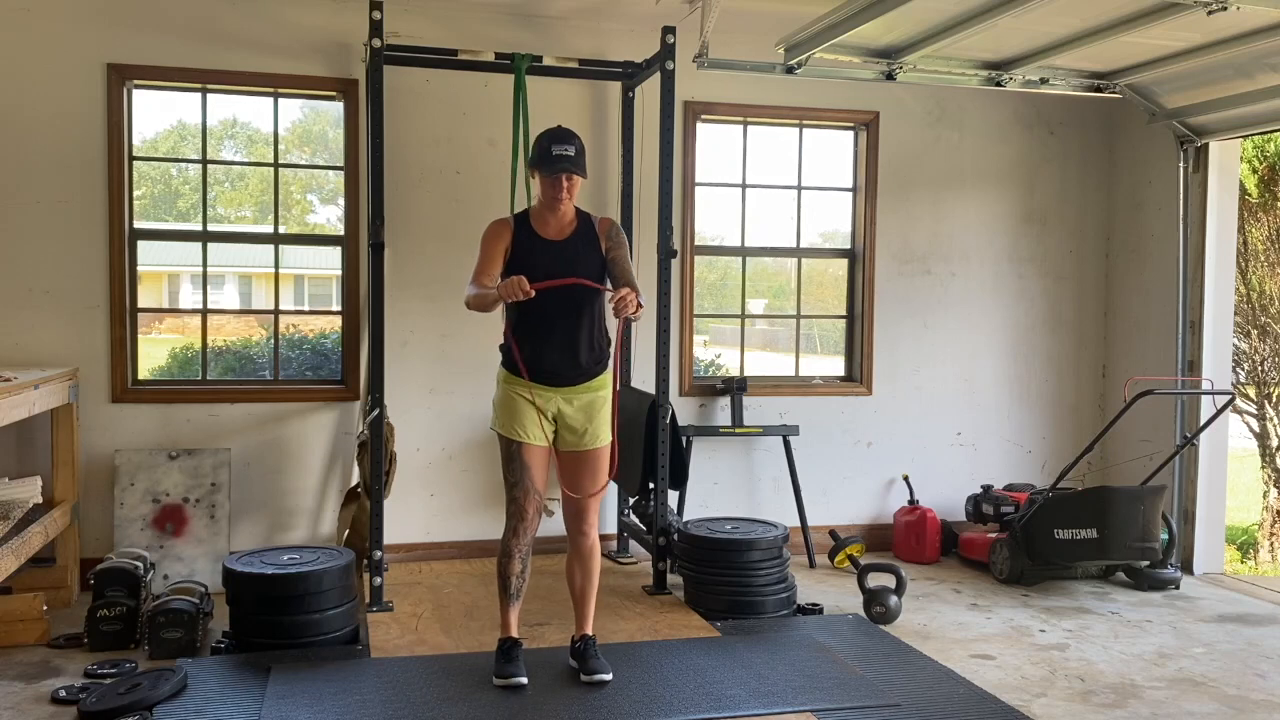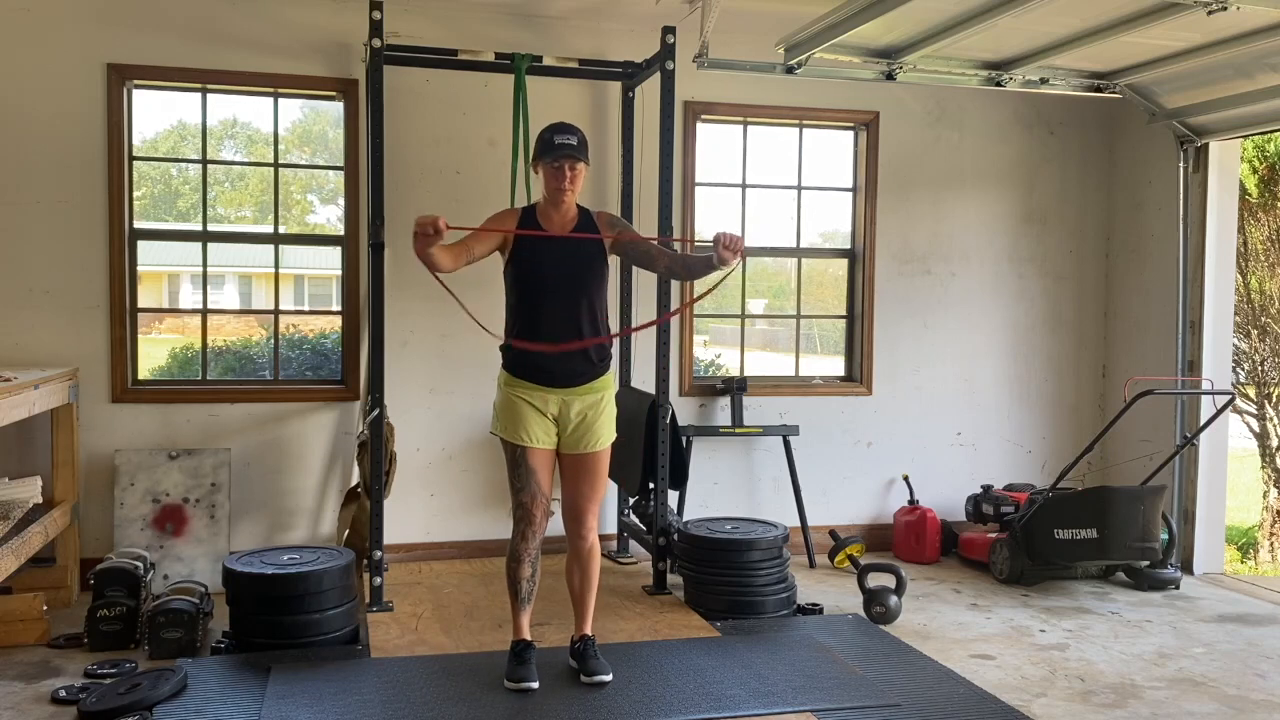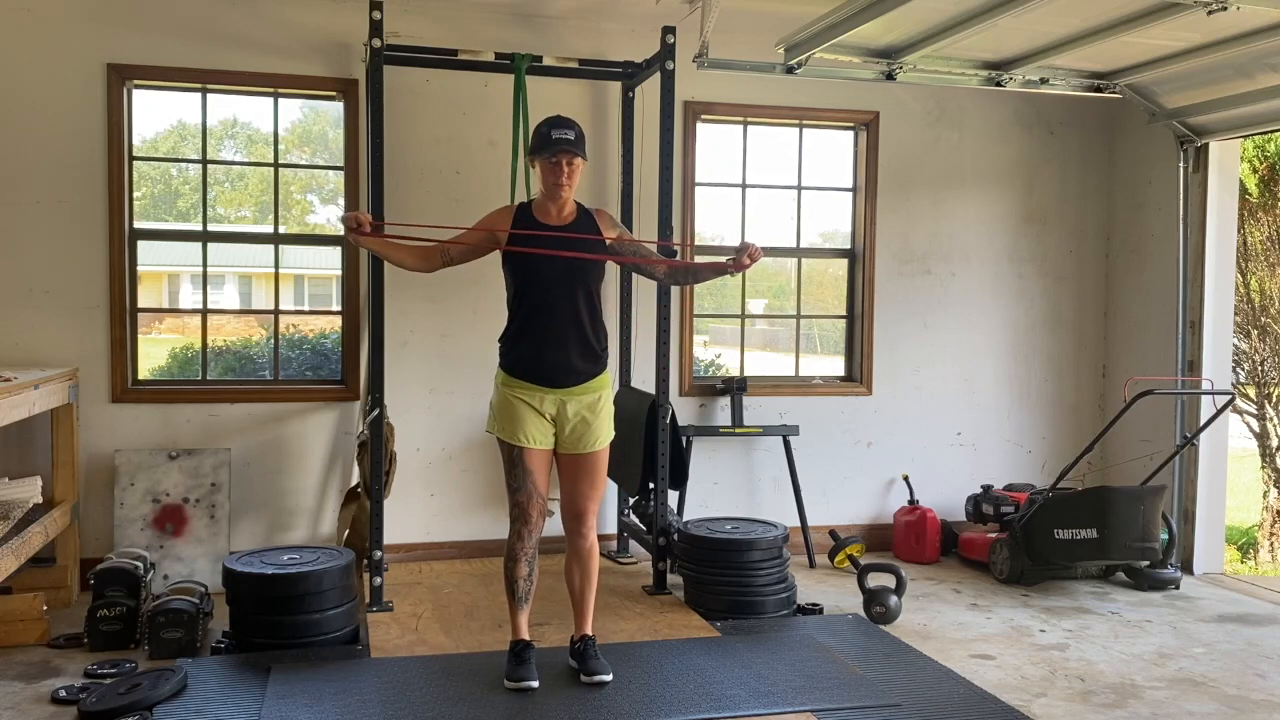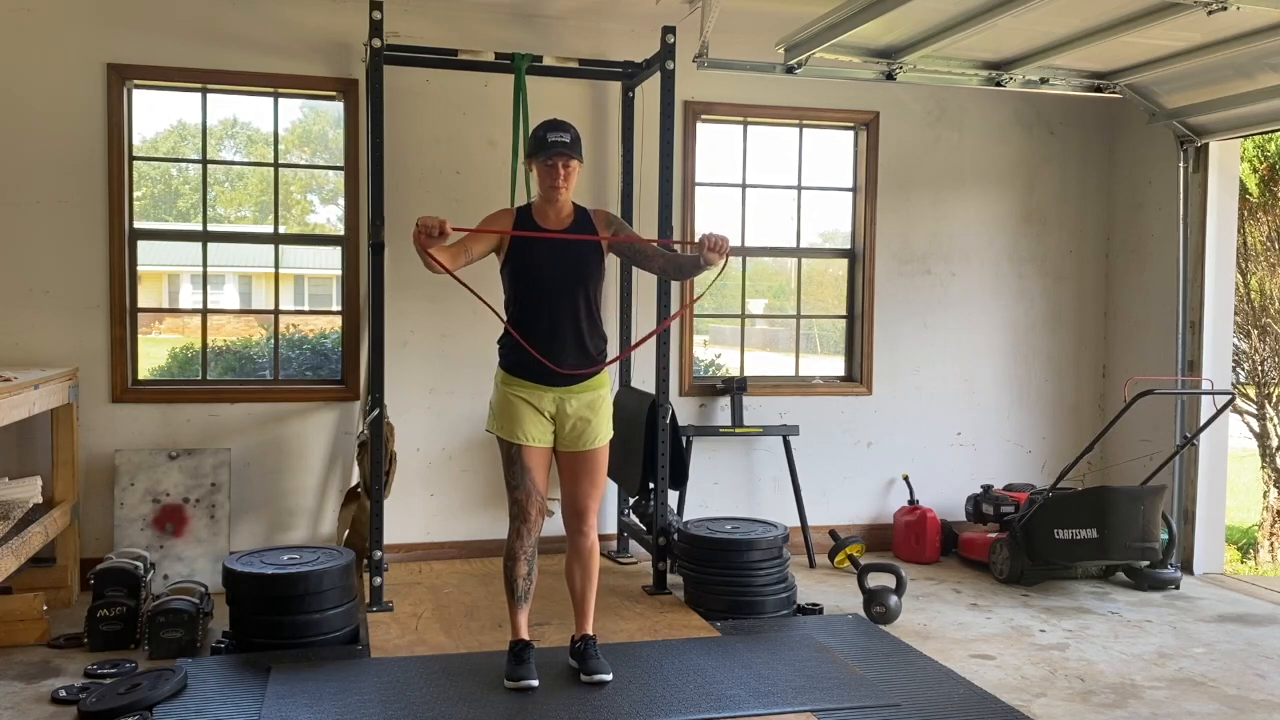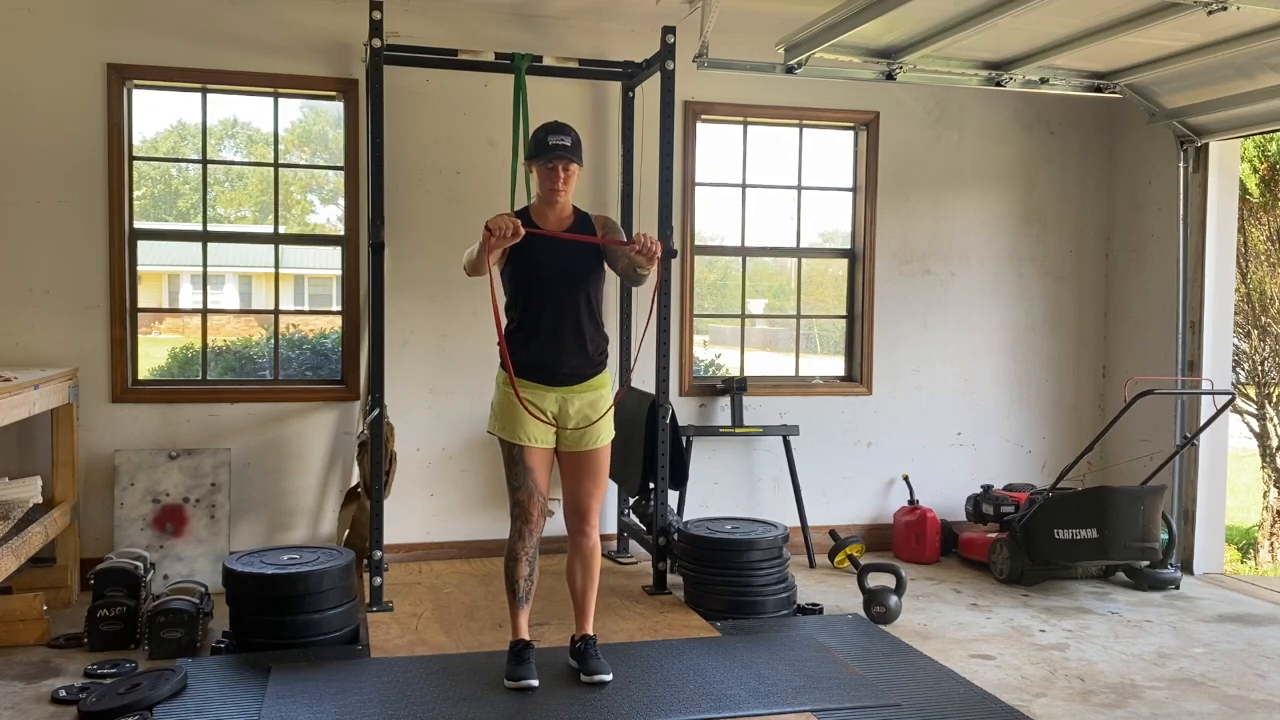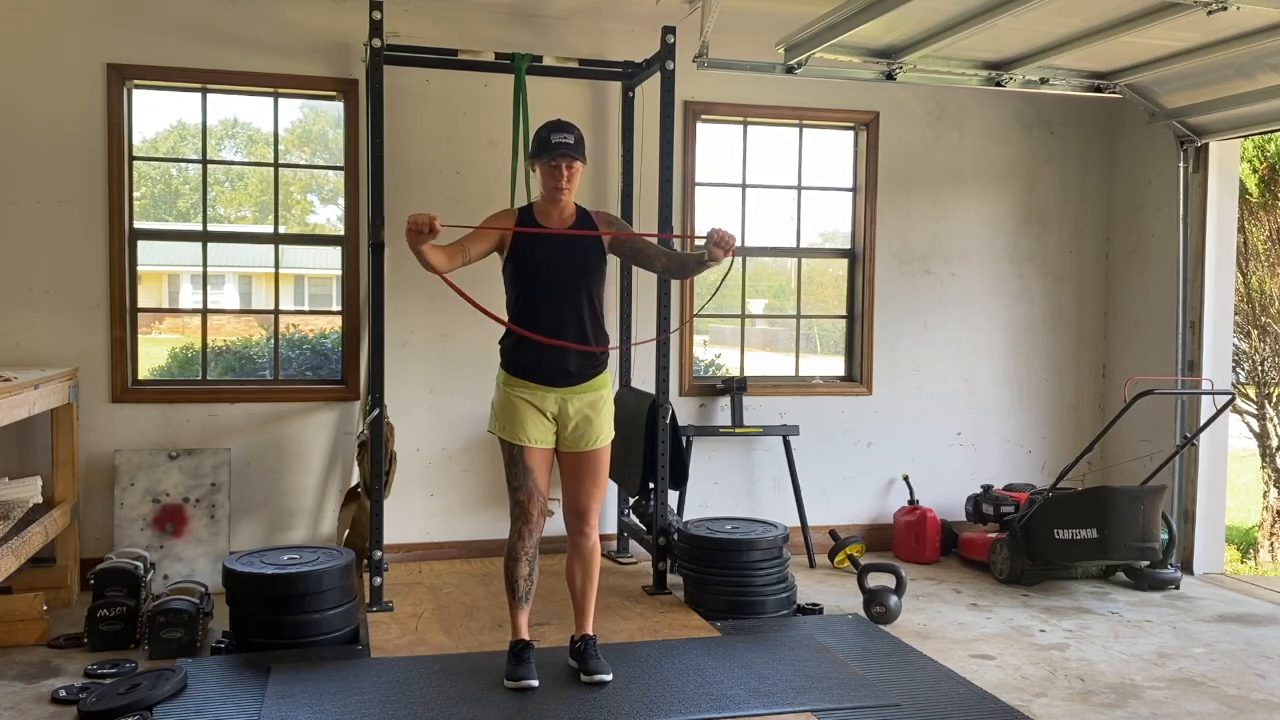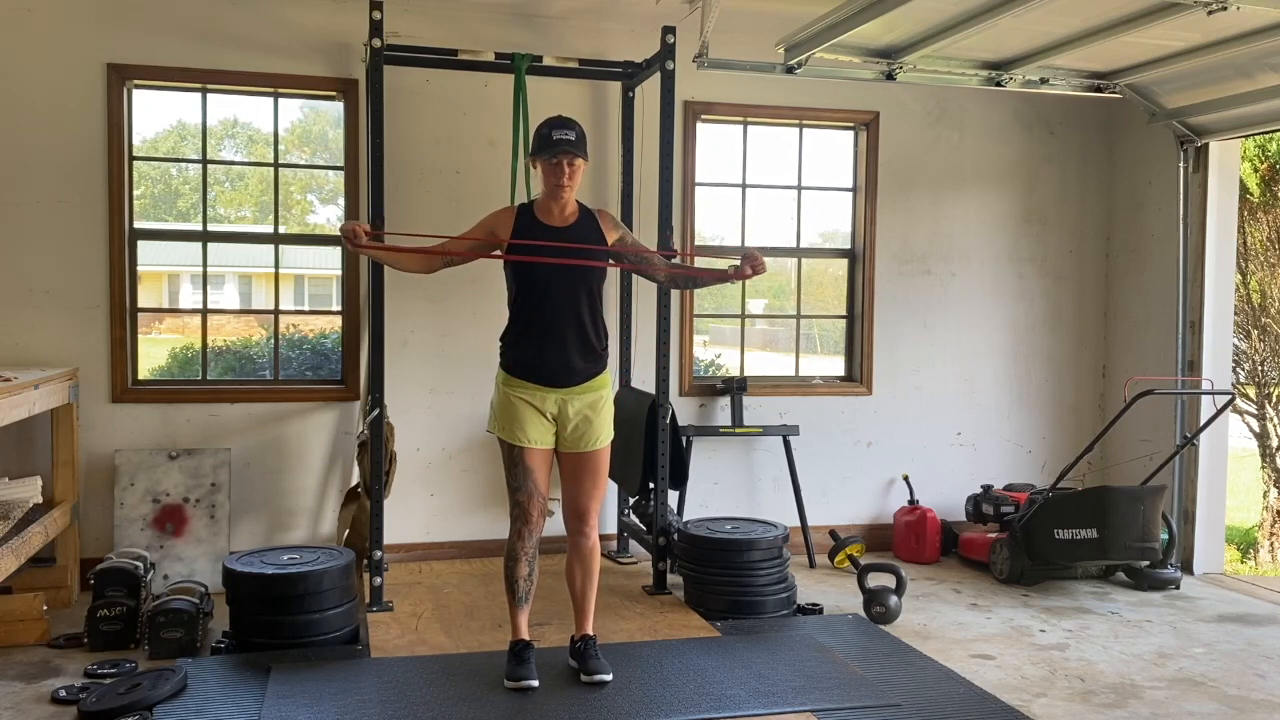
dt=0.7s
person 1, frame 1
left shoulder: (605, 231)
right shoulder: (505, 231)
left elbow: (627, 287)
right elbow: (473, 294)
left wrist: (630, 301)
right wrist: (500, 291)
left hip: (589, 391)
right hip: (524, 389)
left knee: (585, 523)
right knee: (522, 518)
left ankle: (584, 638)
right ankle: (509, 641)
person 1, frame 2
left shoulder: (605, 228)
right shoulder: (510, 224)
left elbow: (668, 262)
right elbow: (446, 261)
left wrist: (716, 259)
right wrist: (426, 242)
left hip: (591, 392)
right hip: (526, 392)
left knee: (584, 525)
right knee: (529, 521)
left ankle: (584, 639)
right ankle: (521, 643)
person 1, frame 3
left shoulder: (602, 225)
right shoulder: (506, 223)
left elbow: (664, 270)
right elbow: (431, 258)
left wrist: (728, 266)
right wrist: (366, 239)
left hip: (588, 392)
right hip: (523, 391)
left knee: (583, 523)
right knee: (526, 522)
left ankle: (584, 639)
right ankle: (520, 643)
person 1, frame 4
left shoulder: (602, 226)
right shoulder: (506, 224)
left elbow: (664, 264)
right elbow: (448, 260)
left wrist: (704, 258)
right wrist: (426, 243)
left hip: (587, 390)
right hip: (522, 390)
left knee: (584, 522)
right knee: (526, 520)
left ankle: (584, 637)
right ankle: (520, 642)
person 1, frame 5
left shoulder: (600, 227)
right shoulder: (509, 225)
left elbow: (631, 272)
right elbow: (472, 265)
left wrist: (645, 261)
right wrist: (490, 245)
left hip: (590, 391)
right hip: (525, 390)
left knee: (586, 523)
right knee: (527, 520)
left ankle: (585, 638)
right ankle: (520, 642)
person 1, frame 6
left shoulder: (604, 227)
right shoulder: (509, 225)
left elbow: (667, 264)
right elbow: (445, 261)
left wrist: (708, 255)
right wrist: (419, 242)
left hip: (589, 391)
right hip: (525, 391)
left knee: (585, 523)
right knee: (527, 520)
left ankle: (584, 637)
right ankle: (520, 641)
person 1, frame 7
left shoulder: (603, 226)
right shoulder: (507, 223)
left elbow: (665, 271)
right elbow: (432, 258)
left wrist: (731, 273)
right wrist: (368, 248)
left hip: (588, 391)
right hip: (524, 391)
left knee: (584, 523)
right knee: (526, 521)
left ankle: (584, 638)
right ankle: (520, 643)
